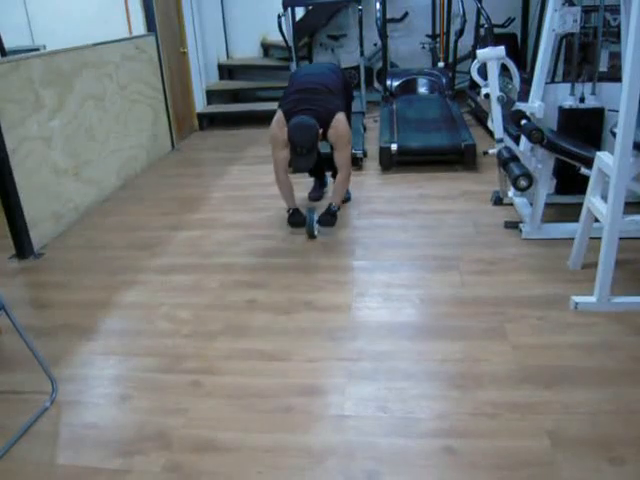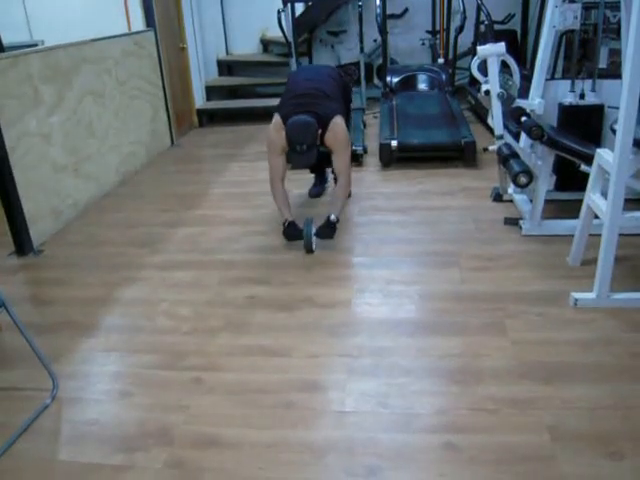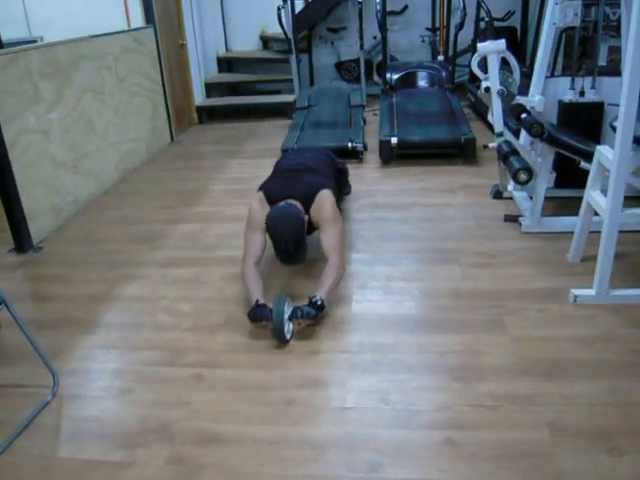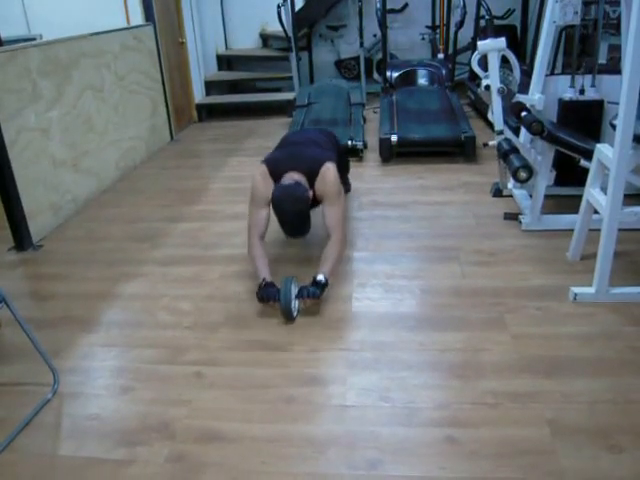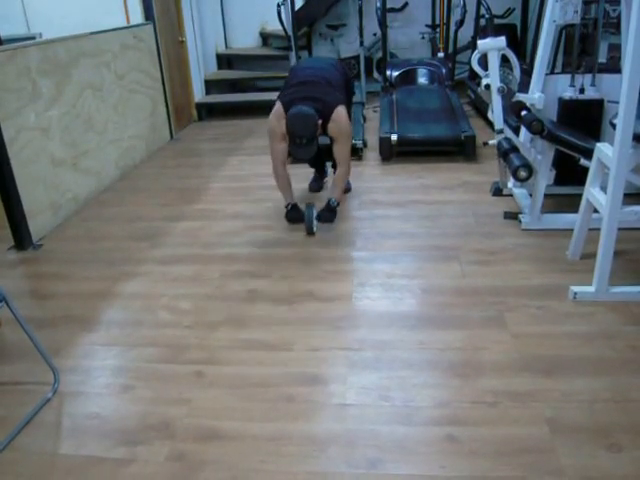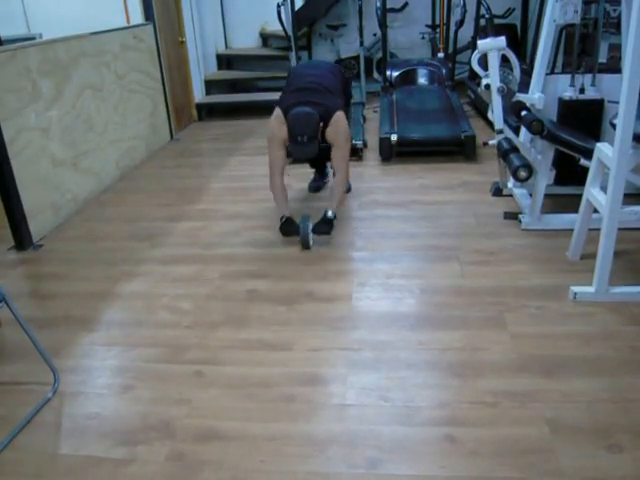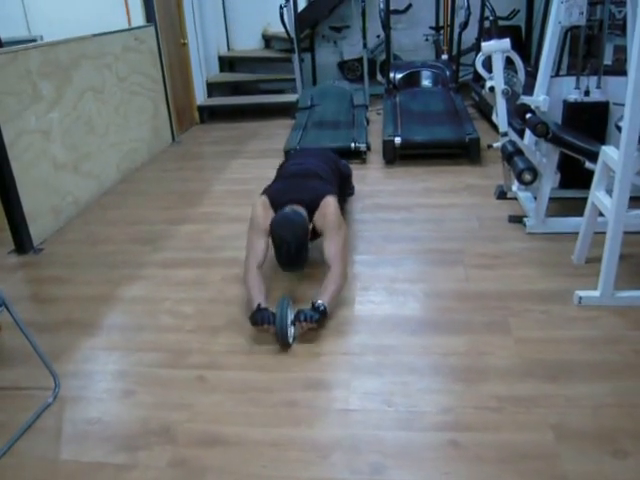
dt=0.7s
person 1, frame 1
left shoulder: (337, 125)
right shoulder: (279, 126)
left elbow: (344, 171)
right elbow: (281, 172)
left wrist: (333, 209)
right wrist: (292, 209)
left knee: (342, 145)
right ankle: (319, 179)
person 1, frame 2
left shoulder: (335, 127)
right shoulder: (277, 129)
left elbow: (344, 178)
right elbow: (276, 180)
left wrist: (332, 220)
right wrist: (288, 222)
left hip: (334, 79)
right ankle: (319, 175)
person 1, frame 3
left shoulder: (323, 202)
right shoulder: (260, 205)
left elbow: (336, 260)
right elbow: (250, 262)
left wrist: (316, 302)
right wrist: (258, 304)
left hip: (326, 159)
person 1, frame 4
left shoulder: (327, 175)
right shoulder: (263, 179)
left elbow: (337, 235)
right elbow: (255, 238)
left wrist: (320, 281)
right wrist: (266, 282)
left hip: (328, 141)
right hip: (292, 141)
left ankle: (342, 180)
person 1, frame 5
left shoulder: (338, 118)
right shoulder: (277, 118)
left elbow: (344, 165)
right elbow: (279, 166)
left wrist: (332, 204)
right wrist: (290, 205)
left knee: (341, 140)
right ankle: (319, 171)
person 1, frame 6
left shoulder: (336, 121)
right shoulder: (278, 123)
left elbow: (341, 173)
right elbow: (276, 174)
left wrist: (329, 216)
right wrist: (285, 217)
left hip: (335, 75)
right ankle: (320, 170)
person 1, frame 7
left shoulder: (327, 209)
right shoulder: (263, 209)
left elbow: (338, 267)
right elbow: (252, 266)
left wrist: (319, 307)
right wrist: (259, 308)
left hip: (330, 163)
left ankle: (345, 173)
